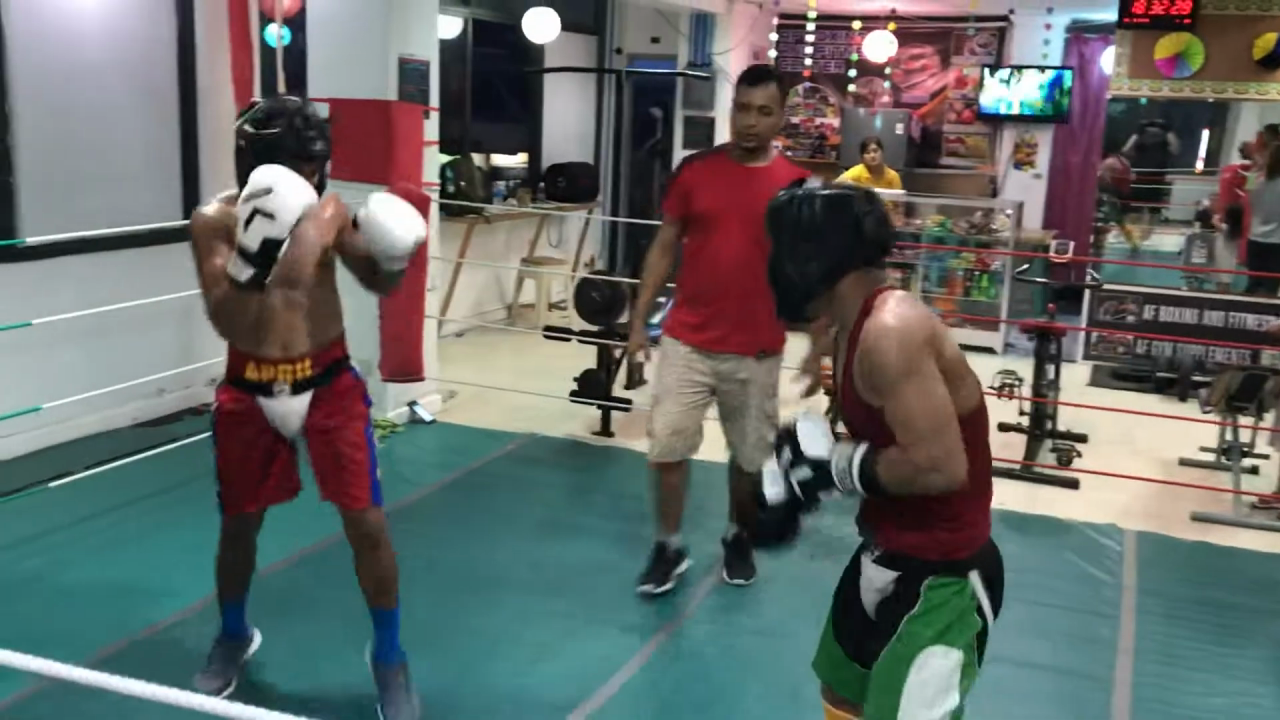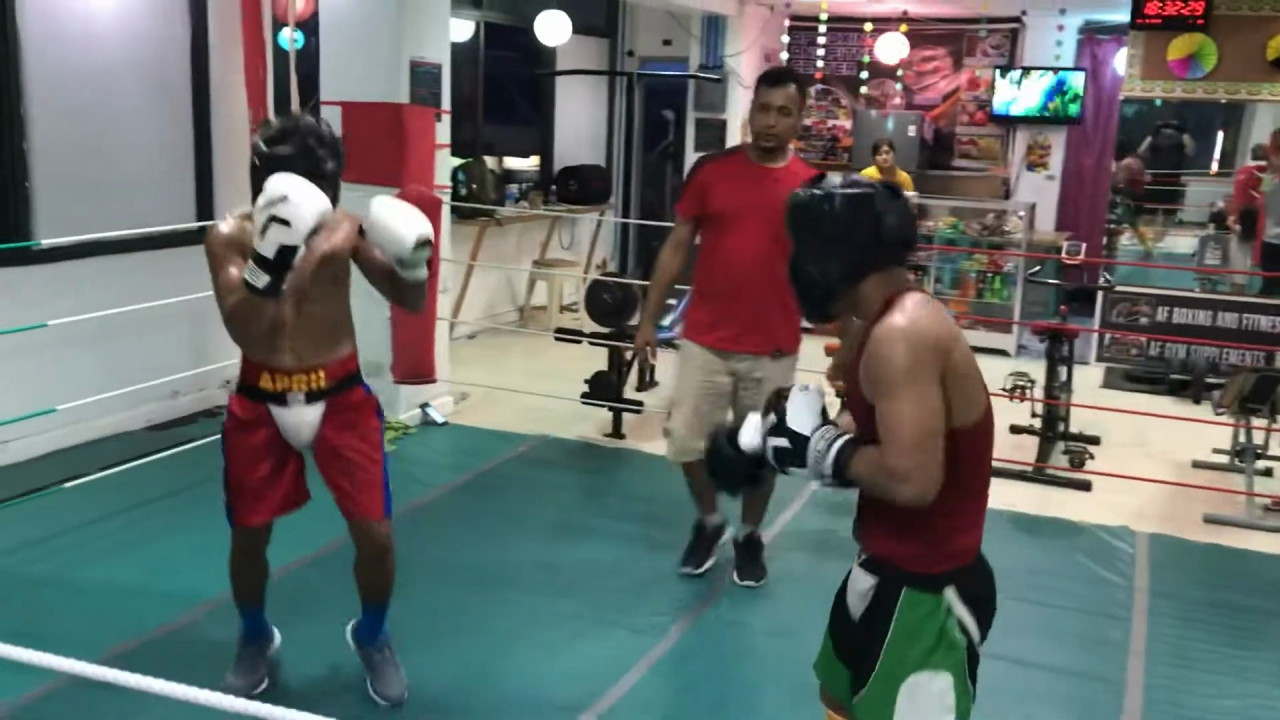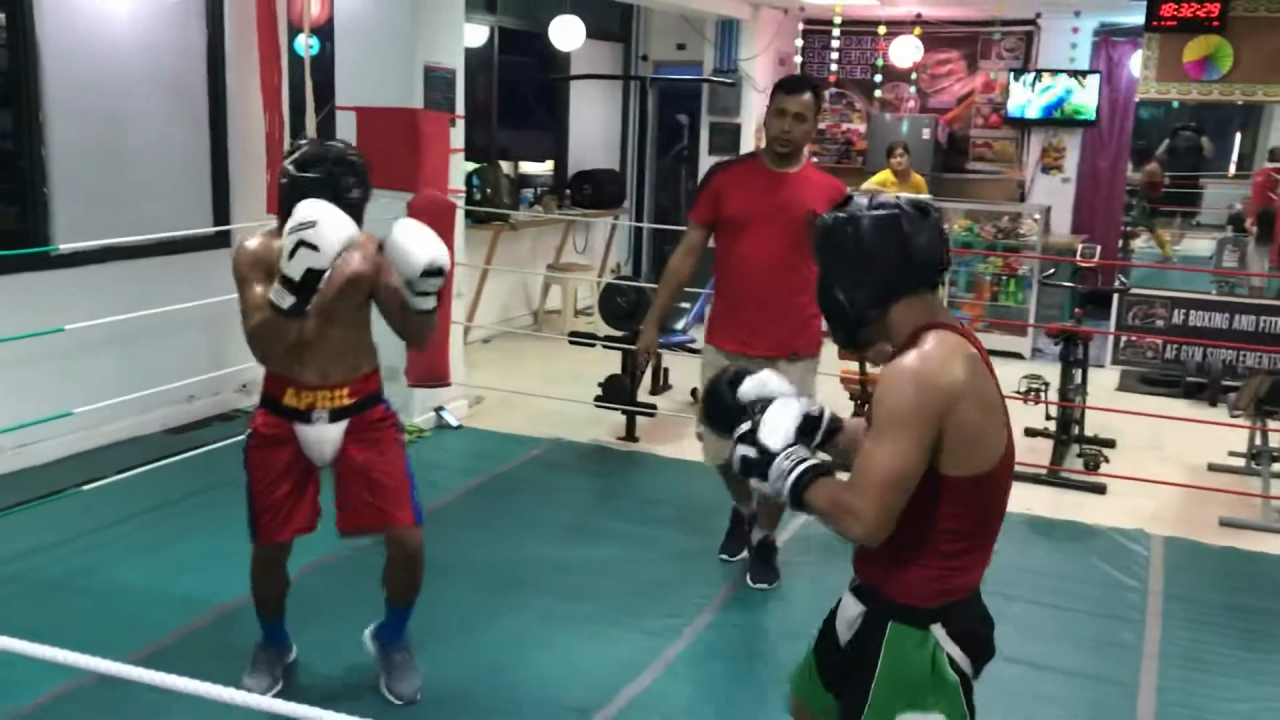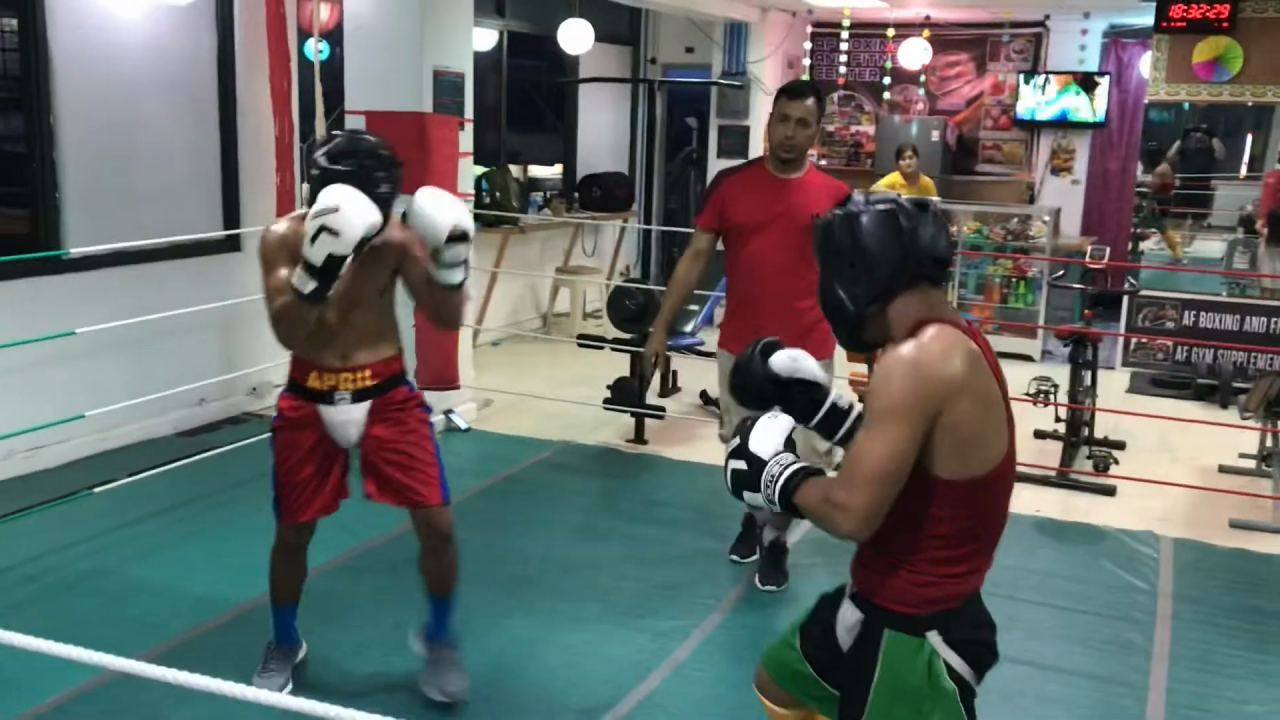
dt=0.1s
person 1, frame 1
left shoulder: (332, 213)
right shoulder: (214, 222)
left elbow: (380, 283)
right elbow: (227, 323)
left wrist: (394, 253)
right wrist: (254, 251)
left hip: (329, 387)
right hip: (249, 394)
left knee: (368, 526)
right knee: (240, 527)
left ankle: (390, 660)
right ankle: (233, 639)
person 1, frame 2
left shoulder: (347, 228)
right shoulder: (230, 237)
left elbow: (408, 302)
right elbow: (243, 331)
left wrist: (409, 262)
right wrist: (269, 258)
left hip: (341, 399)
right hip: (261, 406)
left knee: (375, 535)
right knee: (249, 536)
left ankle: (372, 638)
right ankle: (256, 639)
person 1, frame 3
left shoulder: (370, 253)
right shoulder: (257, 255)
left elbow: (418, 335)
right elbow: (265, 348)
left wrist: (422, 289)
right wrist: (295, 280)
left hip: (363, 414)
right hip: (284, 419)
left knee: (406, 543)
right knee: (269, 548)
left ankle: (392, 639)
right ankle: (274, 645)
person 1, frame 4
left shoulder: (396, 236)
right shoulder: (284, 239)
left elbow: (448, 319)
right elbow: (289, 332)
left wrist: (448, 261)
right wrist: (318, 266)
left hip: (388, 397)
right hip: (310, 403)
left knee: (437, 524)
right knee: (292, 533)
left ankle: (439, 638)
right ankle: (285, 644)
person 2, frame 1
left shoulder: (892, 331)
right shoulder: (853, 333)
left elbow: (941, 468)
left wrist: (837, 462)
right wrist: (804, 471)
left hip: (941, 578)
right hip: (890, 561)
person 2, frame 2
left shoulder: (905, 335)
right shoulder: (883, 325)
left elbow: (912, 478)
left wrist: (818, 446)
right wrist: (783, 435)
left hip: (925, 591)
right hip: (885, 569)
person 2, frame 3
left shoulder: (922, 371)
right shoulder: (942, 352)
left elbow: (863, 519)
left wrist: (785, 462)
right wrist: (797, 419)
left hip: (916, 630)
right hip: (881, 603)
person 2, frame 4
left shoulder: (917, 362)
right shoulder: (953, 347)
left elbow: (853, 512)
left wrist: (774, 472)
right wrist: (821, 405)
left hip: (916, 633)
right hip: (882, 605)
person 3, frame 1
left shoulder: (798, 186)
right shoulder: (694, 171)
right elbow: (664, 249)
right wrist: (638, 320)
left hip: (757, 349)
right hip: (688, 340)
left knee: (749, 453)
right knee: (667, 444)
left ankle: (738, 536)
right ankle: (668, 546)
person 3, frame 2
left shoulder: (814, 188)
right shoulder: (710, 171)
right elbow: (677, 247)
right wrist: (648, 318)
left hip: (773, 349)
right hip: (705, 340)
right knee: (686, 442)
left ankle: (748, 537)
right ankle: (708, 522)
person 3, frame 3
left shoulder: (831, 193)
right shoulder: (725, 177)
right elbow: (689, 251)
right wrist: (653, 321)
left hip: (792, 352)
right hip: (726, 344)
right knee: (722, 451)
left ankle: (765, 538)
right ankle: (743, 512)
person 3, frame 4
left shoulder: (835, 195)
right shoulder: (731, 184)
right elbow: (696, 257)
right wrist: (661, 327)
left hip: (806, 352)
right hip: (740, 347)
left knee: (795, 458)
left ankle: (775, 541)
right ankle: (754, 518)
